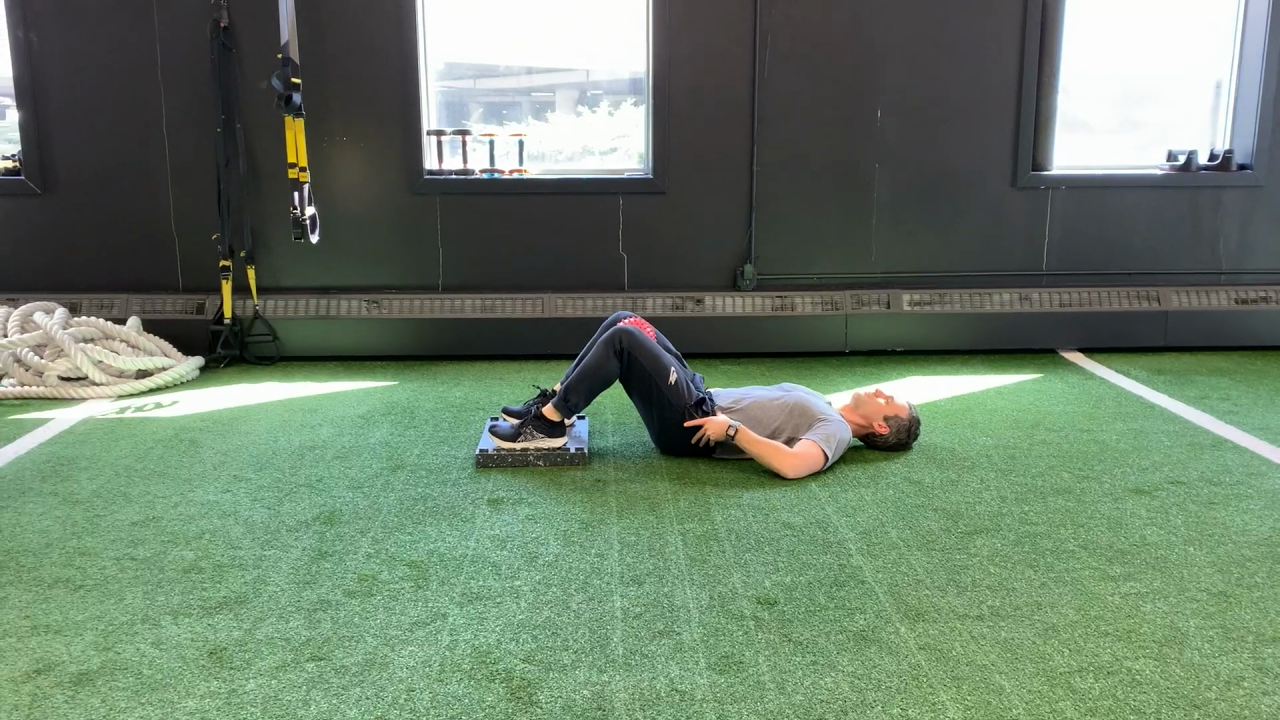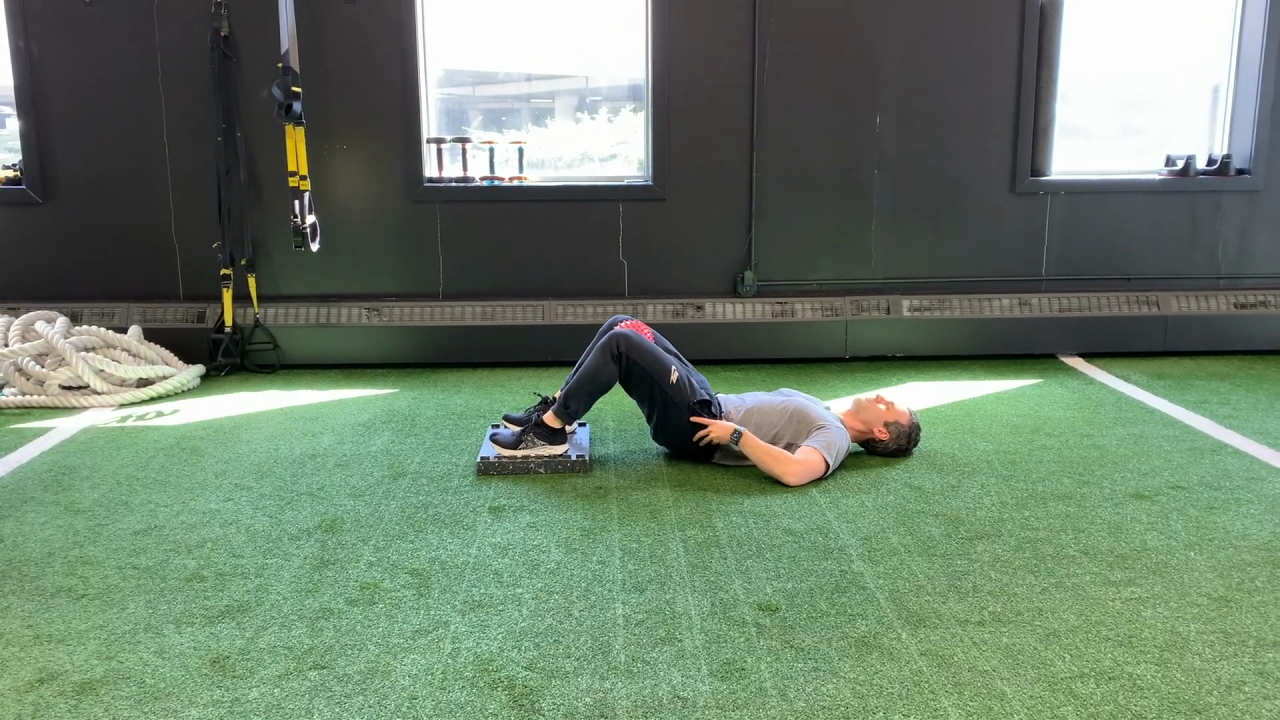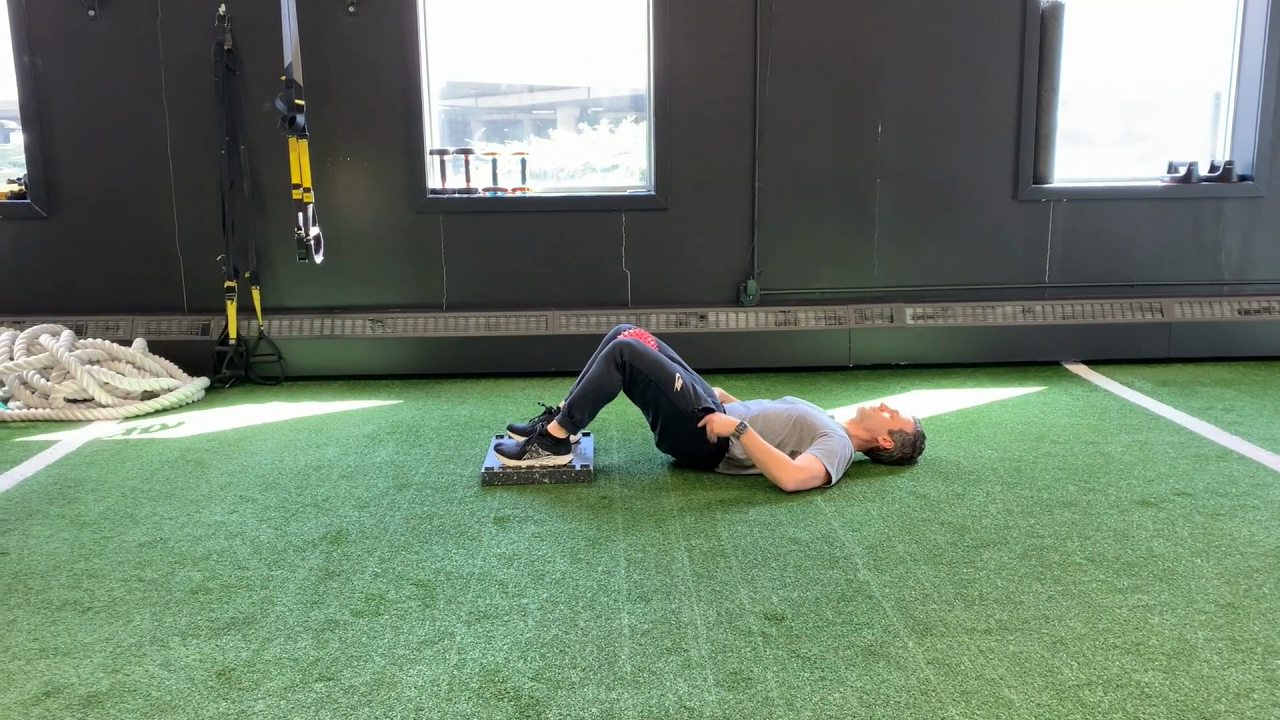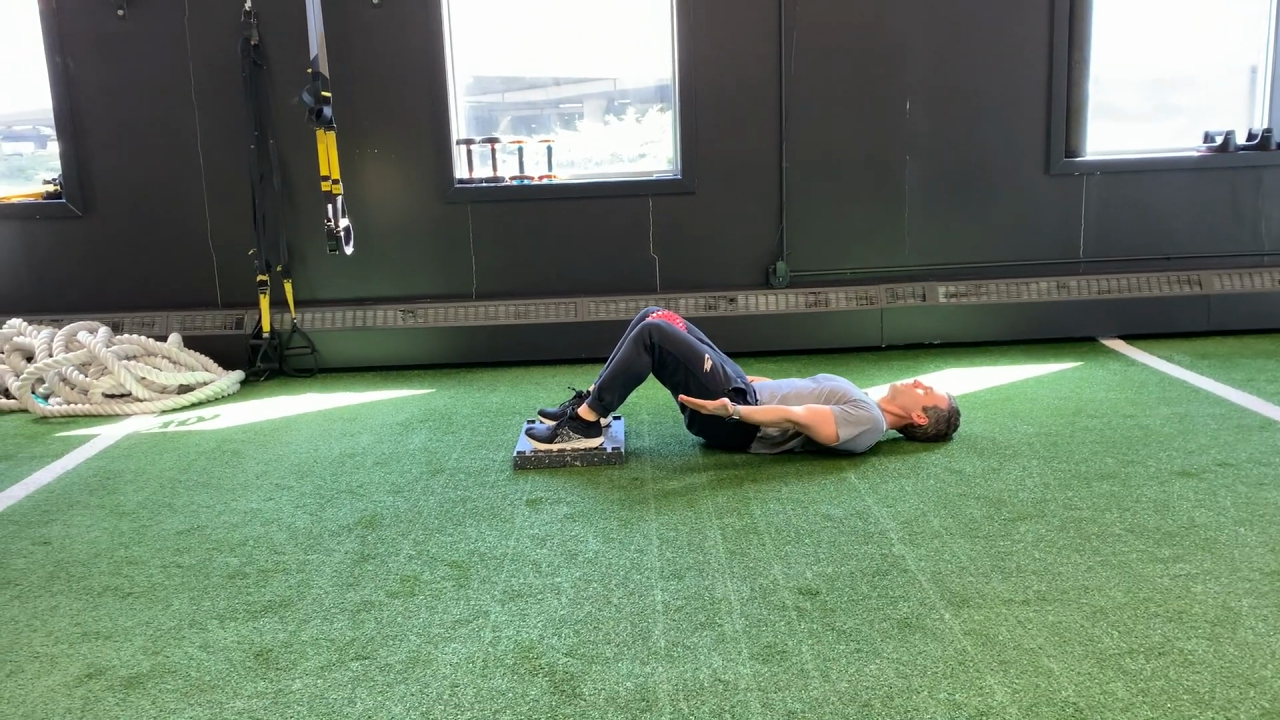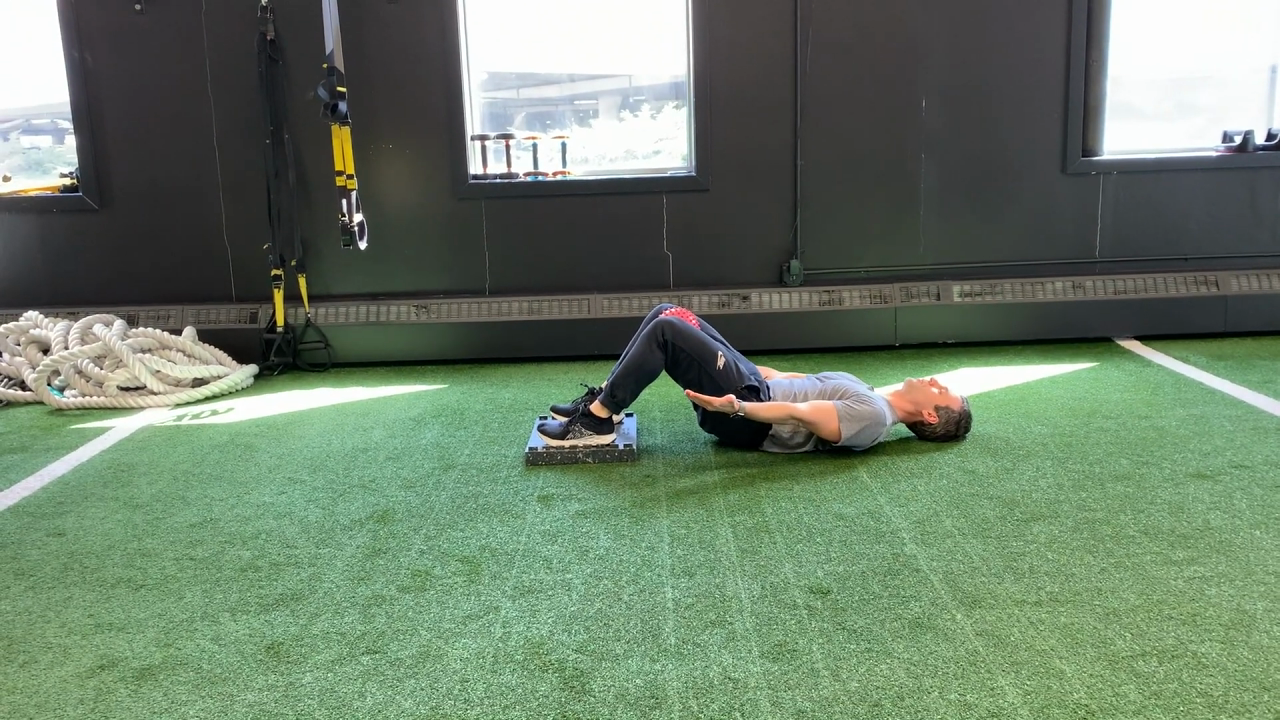
dt=1s
person 1, frame 1
left shoulder: (835, 432)
right shoulder: (821, 409)
left elbow: (791, 465)
left wrist: (731, 429)
left hip: (693, 424)
right hip: (704, 403)
left knee: (622, 340)
right knee: (624, 322)
left ankle: (548, 424)
right ankle: (553, 401)
person 1, frame 2
left shoulder: (834, 438)
right shoulder: (823, 415)
left elbow: (792, 472)
left wrist: (736, 434)
left hip: (696, 424)
right hip: (708, 406)
left knee: (620, 343)
right knee: (623, 326)
left ankle: (549, 431)
right ankle: (554, 408)
person 1, frame 3
left shoulder: (837, 447)
right shoulder: (828, 426)
left elbow: (790, 477)
left wrist: (738, 429)
right wrist: (724, 397)
left hip: (702, 436)
right hip: (714, 415)
left knee: (623, 351)
right knee: (627, 335)
left ankle: (553, 441)
right ankle: (558, 419)
person 1, frame 4
left shoulder: (867, 423)
right shoulder: (861, 404)
left elbow: (794, 418)
left wrist: (730, 411)
right wrist: (740, 382)
left hip: (738, 423)
right hip: (744, 392)
left knee: (653, 333)
right knee: (655, 318)
left ankle: (585, 422)
right ankle: (590, 402)
person 1, frame 5
left shoulder: (873, 417)
right shoulder: (868, 396)
left elbow: (800, 414)
left wrist: (735, 408)
right wrist: (755, 371)
left hip: (749, 419)
right hip: (756, 387)
left knee: (666, 330)
right knee: (668, 315)
left ankle: (597, 420)
right ankle: (603, 397)
